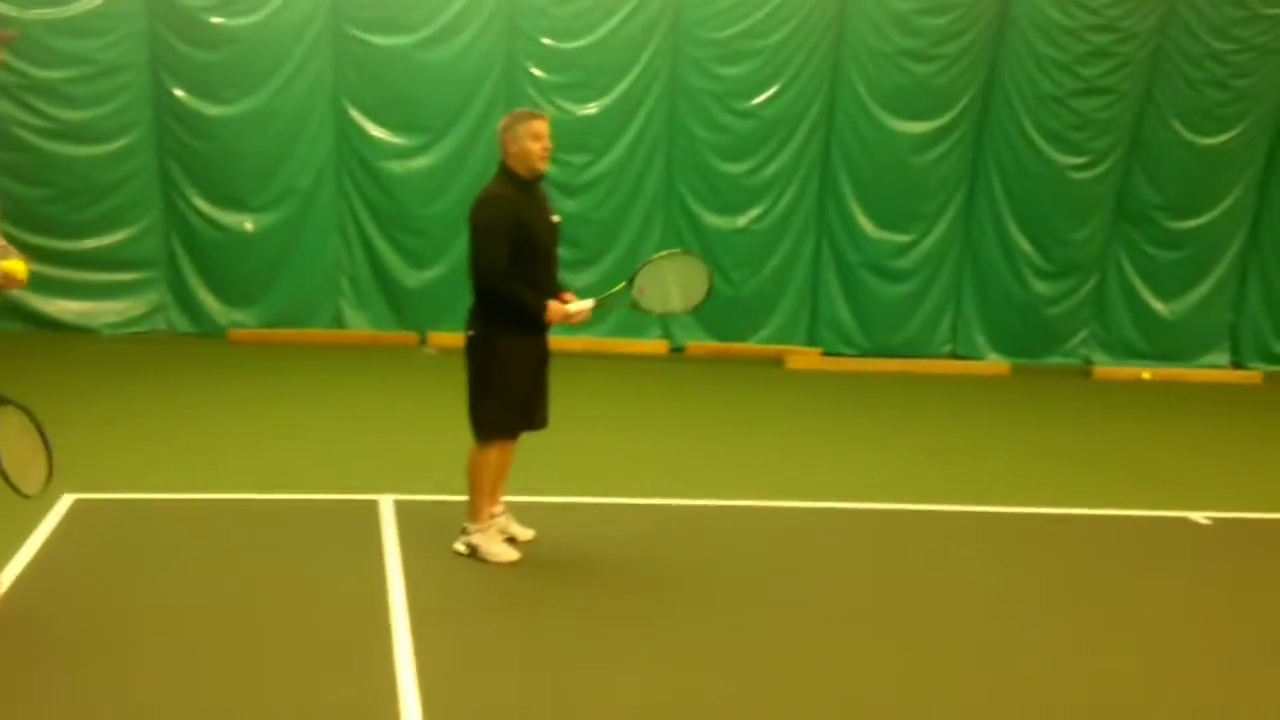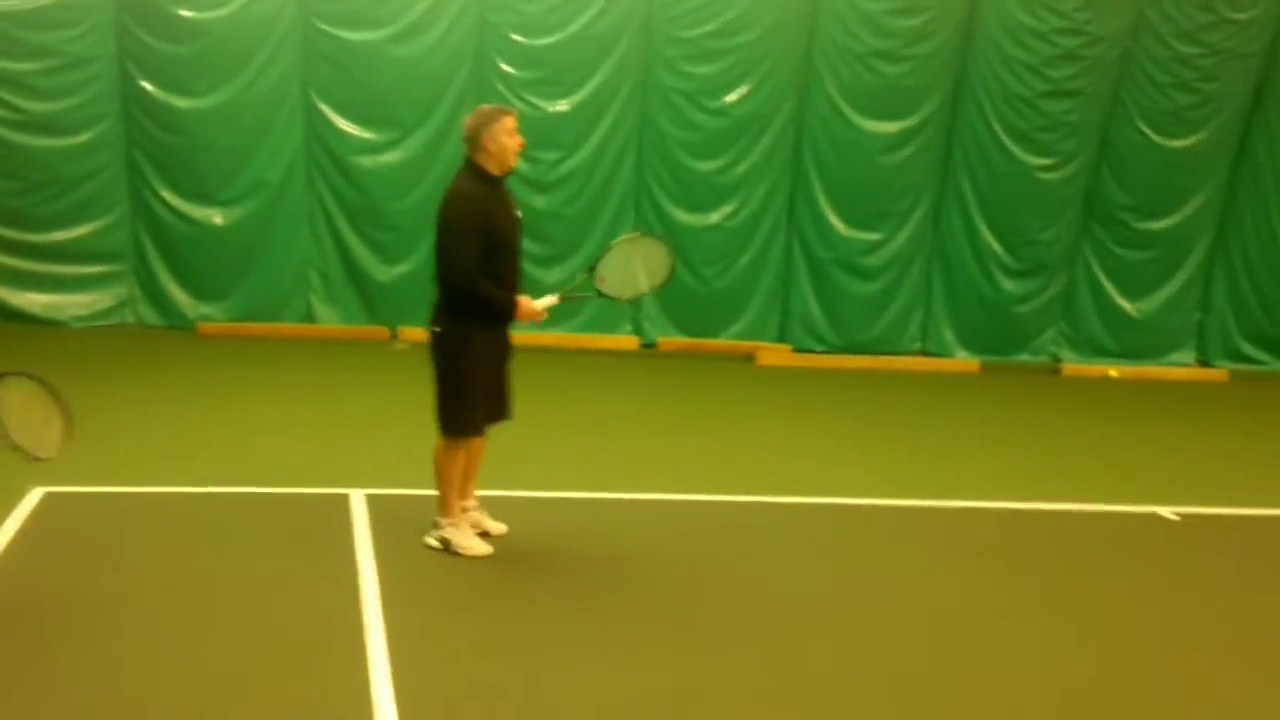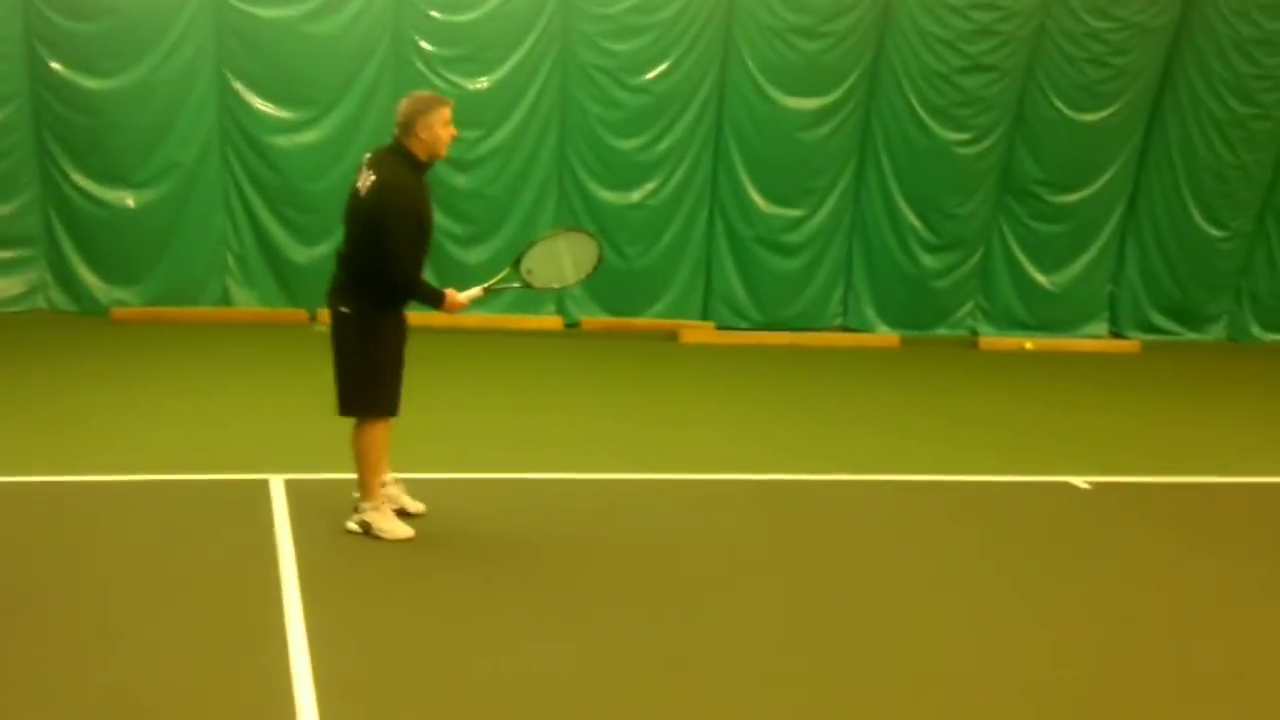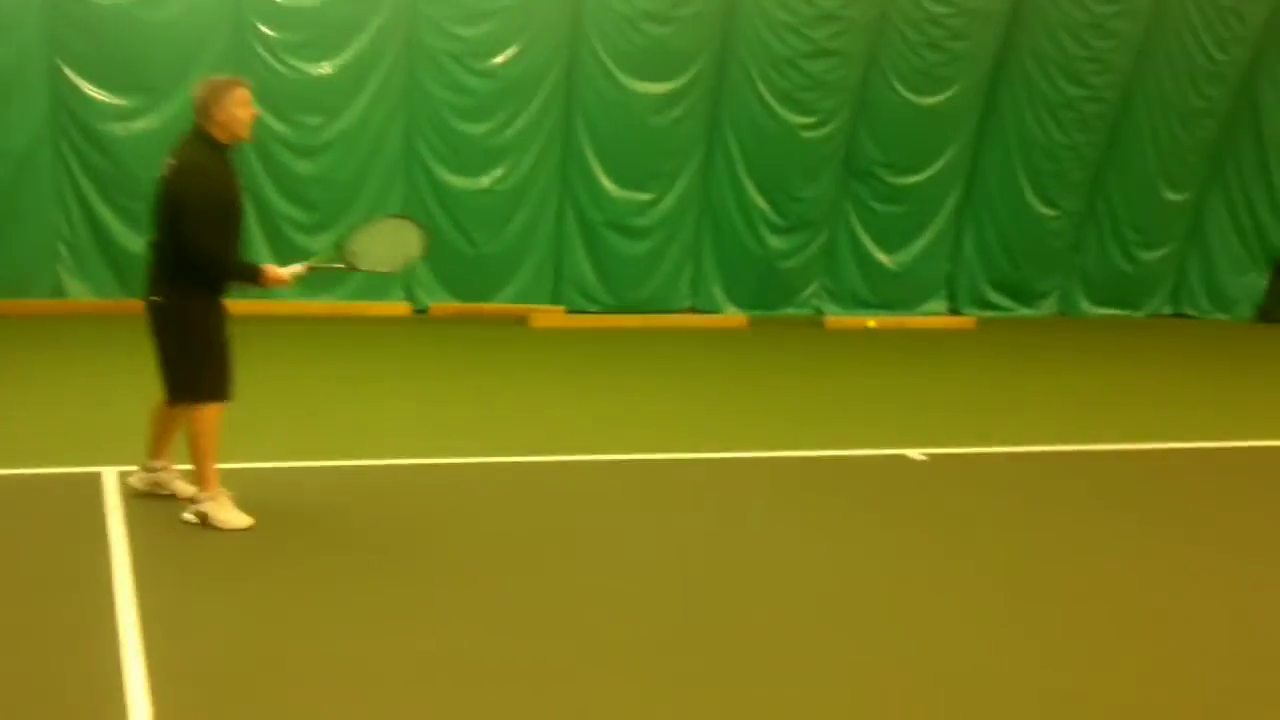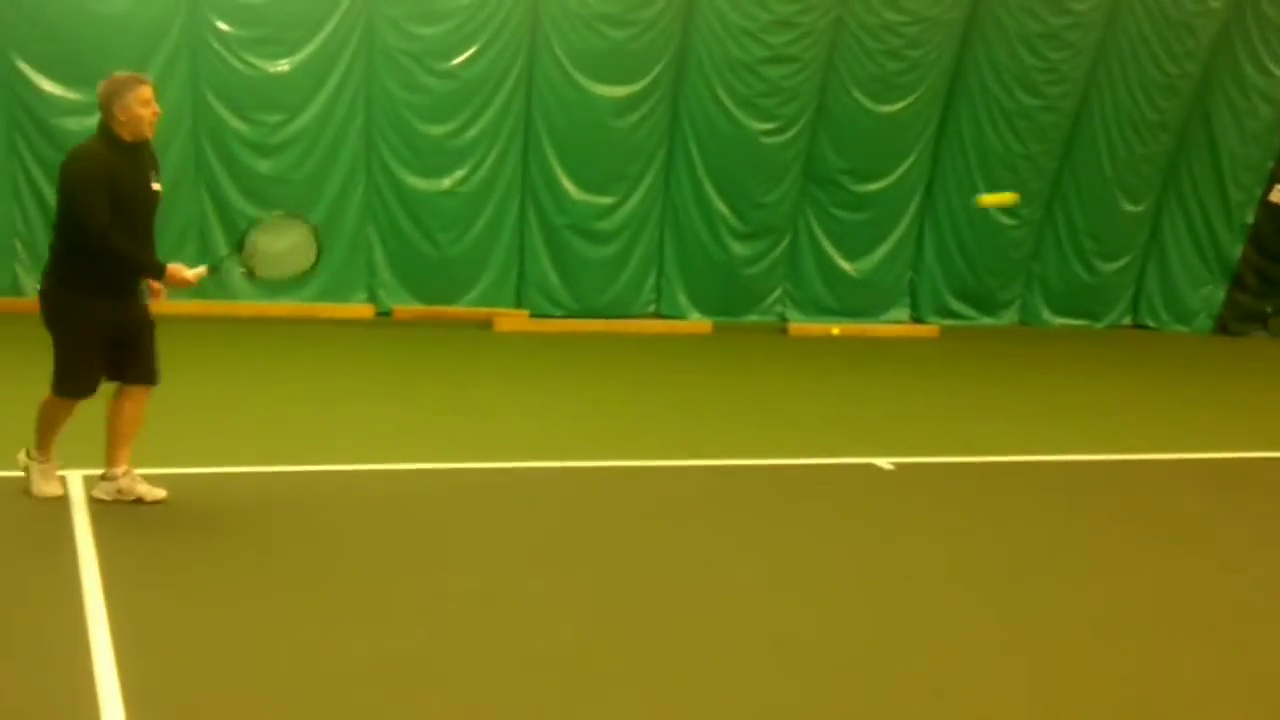
dt=0.5s
person 1, frame 1
left shoulder: (537, 196)
right shoulder: (496, 202)
right elbow: (491, 278)
left wrist: (560, 295)
right wrist: (541, 308)
left hip: (529, 334)
right hip: (497, 335)
left knee: (512, 430)
right knee: (491, 433)
left ankle: (494, 512)
right ankle: (475, 529)
person 1, frame 2
left shoulder: (496, 190)
right shoulder: (465, 198)
right elbow: (460, 276)
left wrist: (515, 299)
right wrist: (510, 305)
left hip: (490, 328)
right hip: (463, 330)
left knee: (479, 423)
right knee: (459, 428)
left ankle: (467, 506)
right ankle: (447, 523)
person 1, frame 3
left shoulder: (383, 160)
right shoulder: (401, 189)
right elbow: (399, 271)
right wrist: (440, 299)
left hip: (362, 298)
right hip: (370, 307)
left knee: (374, 402)
right knee: (375, 407)
left ankle: (382, 483)
right ankle: (370, 507)
person 1, frame 4
left shoulder: (205, 155)
right shoulder: (198, 168)
right elbow: (202, 250)
left wrist: (245, 272)
right wrist: (257, 274)
left hip: (184, 289)
right hip: (185, 295)
left knee: (184, 388)
right knee: (206, 394)
left ankle: (154, 468)
right ankle: (209, 497)
person 1, frame 5
left shoulder: (145, 155)
right shoulder: (86, 162)
right elbow: (99, 238)
left wrist: (149, 275)
right wrist: (160, 269)
left hip: (125, 293)
right hip: (77, 293)
left knee: (139, 379)
right knee: (72, 389)
left ankle: (118, 475)
right ankle: (38, 458)
